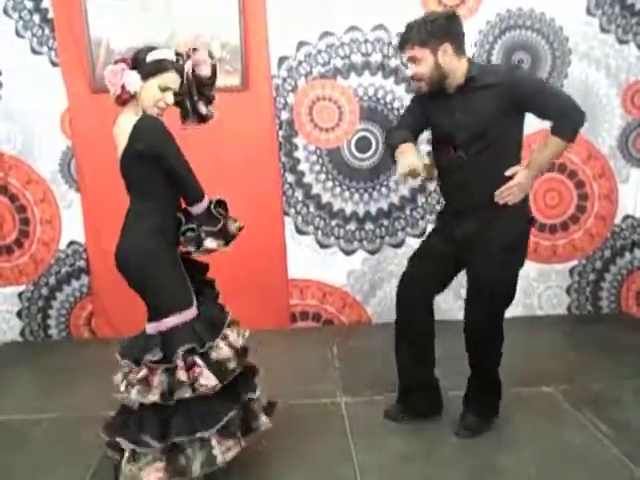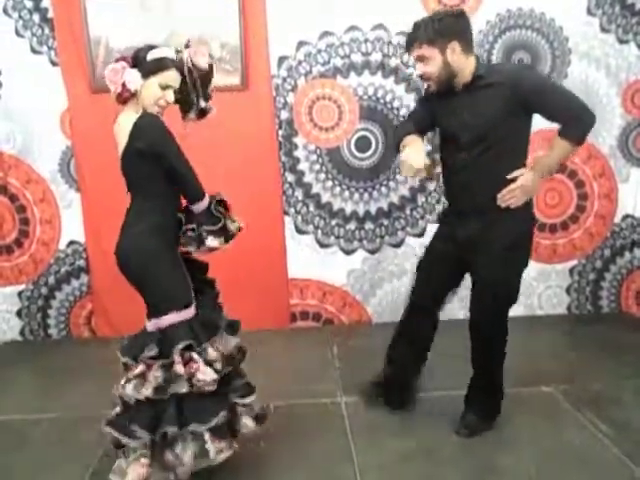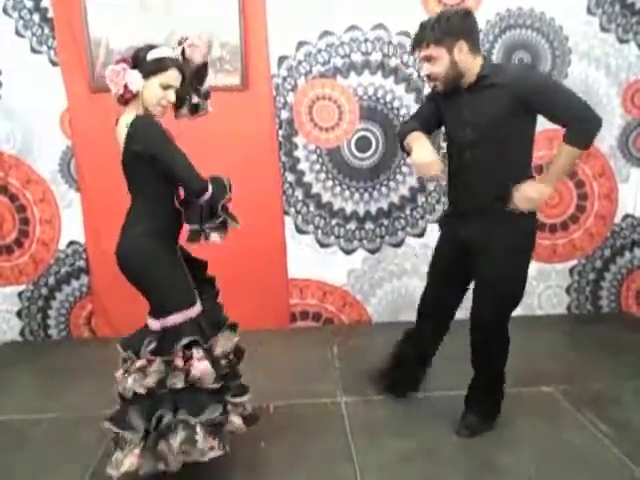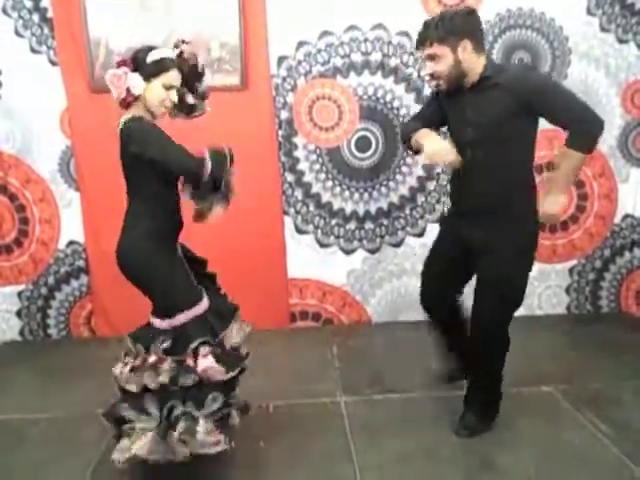
dt=0.1s
person 1, frame 1
left shoulder: (129, 125)
right shoulder: (149, 129)
left elbow: (192, 106)
right elbow: (187, 182)
left wrist: (194, 72)
right wrist: (209, 218)
left hip: (145, 244)
right hip: (149, 249)
left knee: (186, 327)
right knee: (184, 337)
right ankle: (170, 444)
person 1, frame 2
left shoulder: (131, 122)
right shoulder: (149, 127)
left elbow: (190, 101)
right elbow: (186, 180)
left wrist: (193, 67)
right wrist: (209, 217)
left hip: (146, 243)
right hip: (149, 248)
left knee: (190, 321)
right knee: (182, 334)
right ankle: (166, 442)
person 1, frame 3
left shoulder: (137, 123)
right shoulder: (144, 129)
left elbow: (190, 97)
right elbow: (190, 179)
left wrist: (191, 63)
right wrist: (211, 201)
left hip: (150, 243)
right hip: (148, 248)
left knee: (176, 329)
right knee: (186, 330)
right ankle: (168, 431)
person 1, frame 4
left shoulder: (139, 125)
right shoulder: (139, 130)
left elbow: (187, 100)
right elbow: (190, 167)
left wrist: (187, 63)
right wrist: (216, 163)
left hip: (151, 244)
right hip: (147, 249)
left knee: (179, 322)
right knee: (194, 326)
right ankle: (179, 423)
person 2, frame 1
left shoulder: (506, 82)
right shoulder: (430, 96)
left elbow: (569, 115)
right elbow: (400, 130)
left wrist: (531, 171)
right wrist: (406, 155)
left hip: (499, 224)
right hip: (453, 220)
left knee: (483, 318)
right knee: (412, 292)
left ankle: (481, 405)
right ankle: (417, 398)
person 2, frame 2
left shoulder: (514, 81)
right shoulder: (437, 95)
left elbow: (579, 117)
right elbow: (410, 127)
left wrist: (538, 175)
right wrist: (410, 148)
left hip: (503, 226)
right hip: (456, 221)
left knee: (486, 319)
right knee: (423, 300)
left ankle: (482, 405)
right ankle: (396, 385)
person 2, frame 3
left shoulder: (519, 82)
right shoulder: (444, 94)
left elbow: (585, 121)
right elbow: (412, 126)
left wrist: (546, 183)
right wrist: (418, 144)
left hip: (505, 228)
right hip: (458, 223)
left knee: (488, 319)
right knee: (434, 304)
left ankle: (483, 406)
right ankle: (402, 375)
person 2, frame 4
left shoulder: (522, 84)
right shoulder: (448, 93)
left elbow: (588, 125)
right elbow: (413, 126)
left wrist: (558, 189)
right wrist: (428, 140)
left hip: (508, 228)
right hip: (460, 223)
left knee: (490, 321)
right knee: (434, 297)
left ankle: (481, 405)
right ankle: (466, 358)
